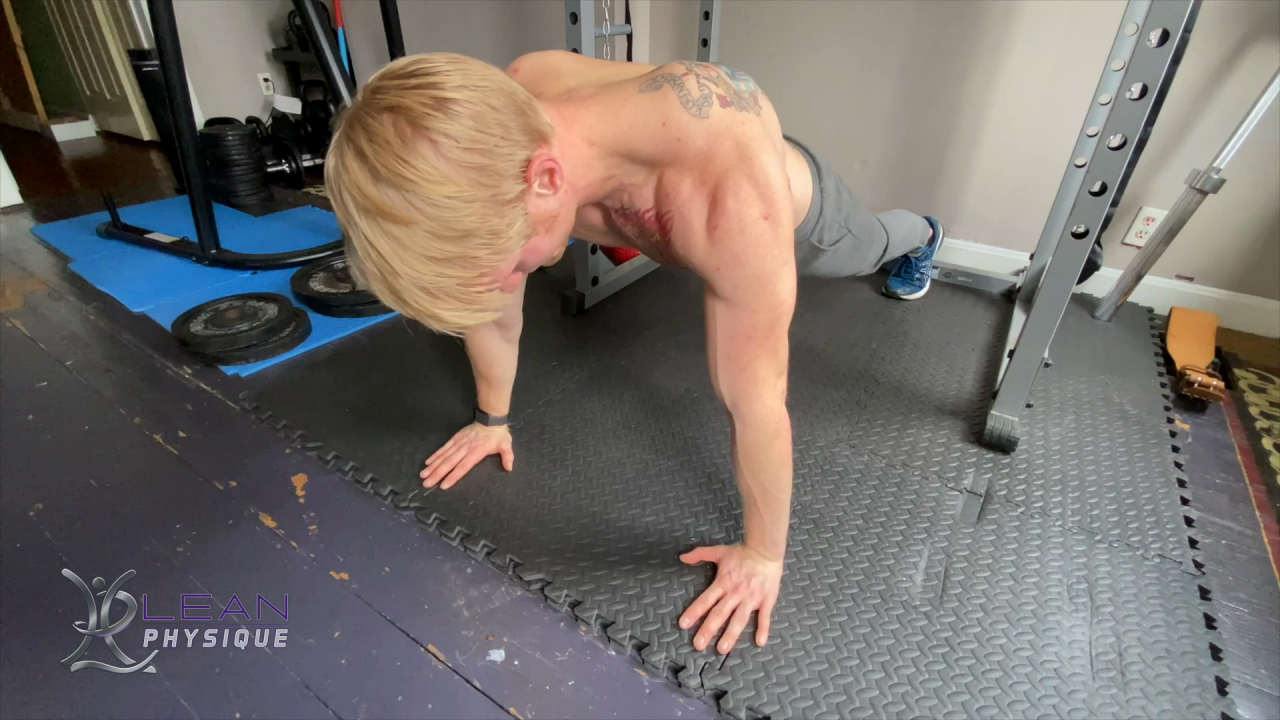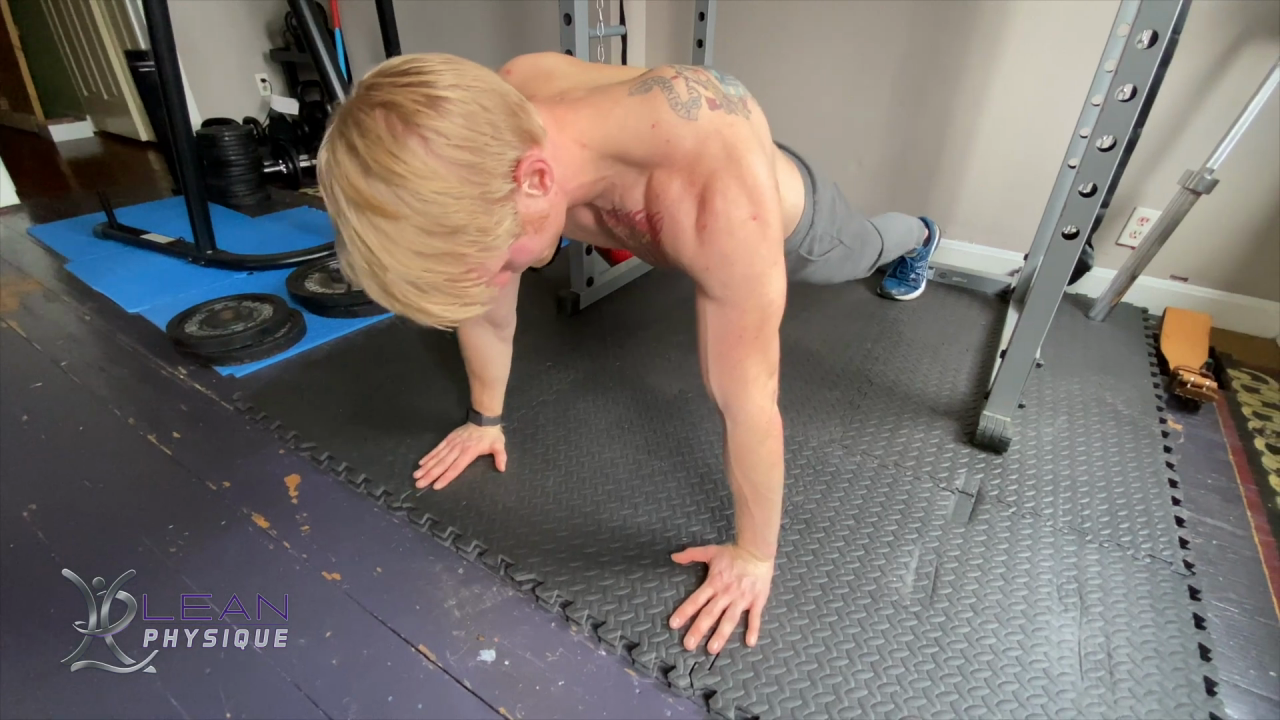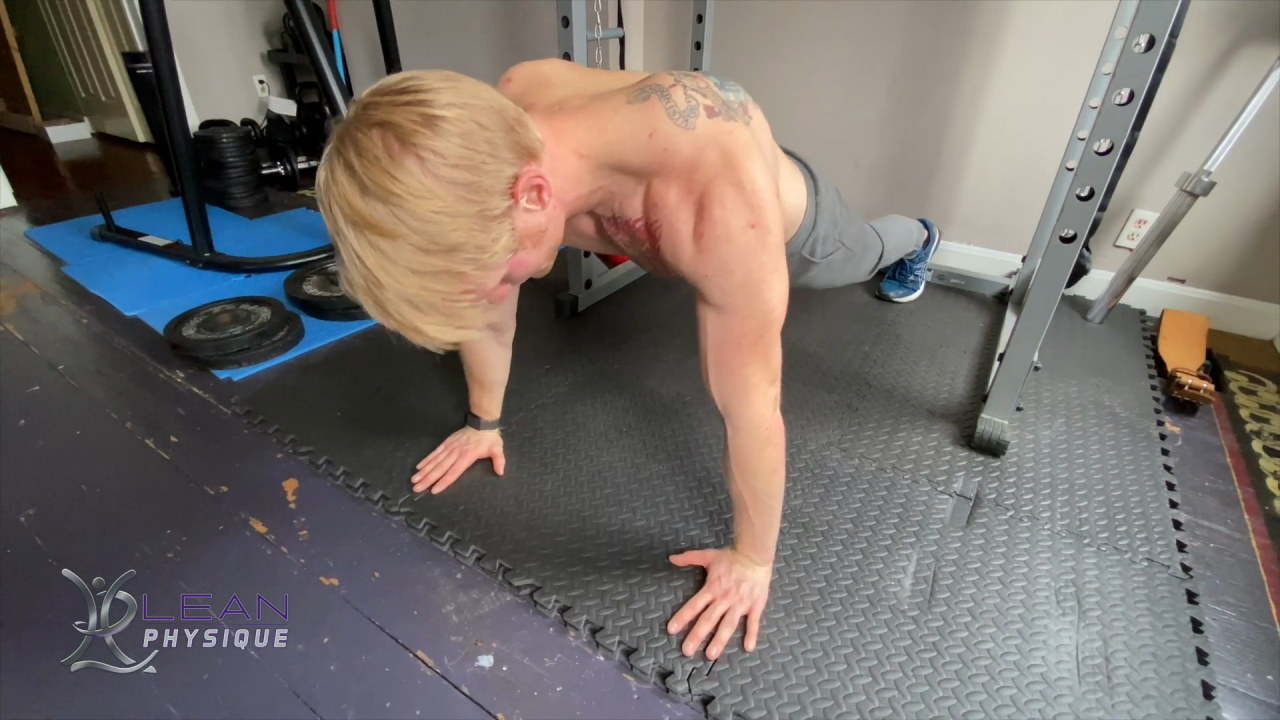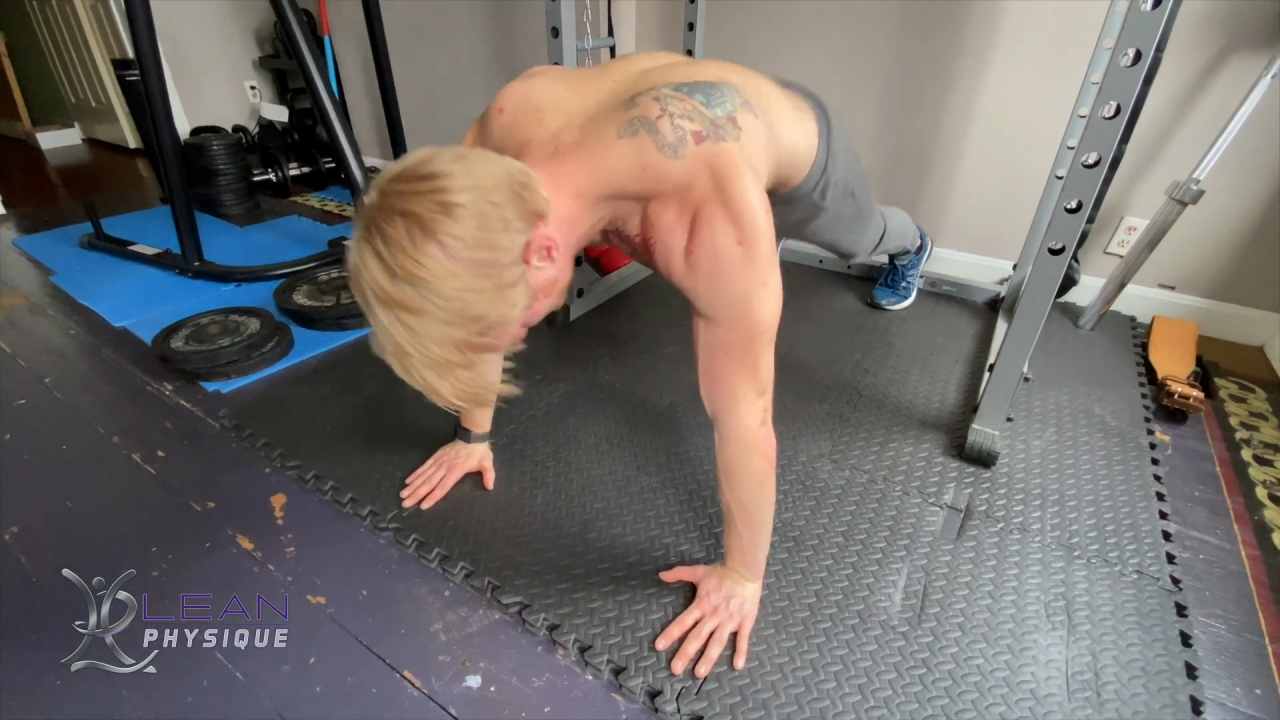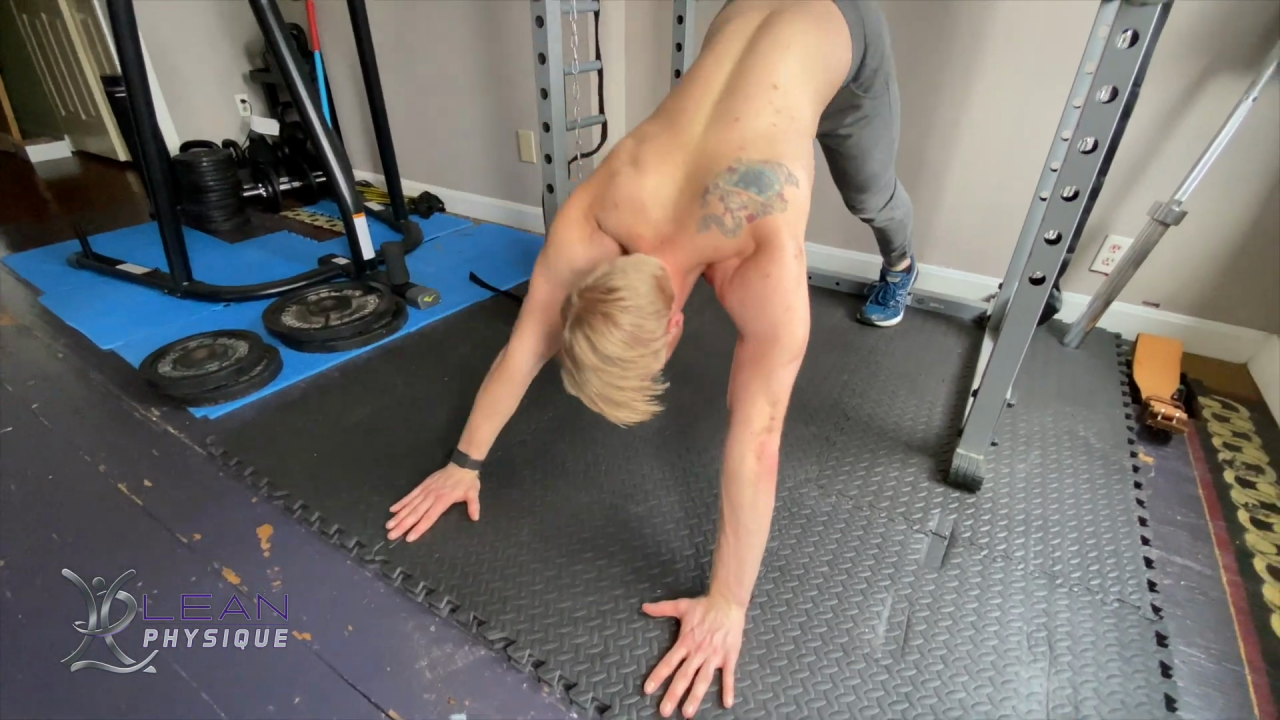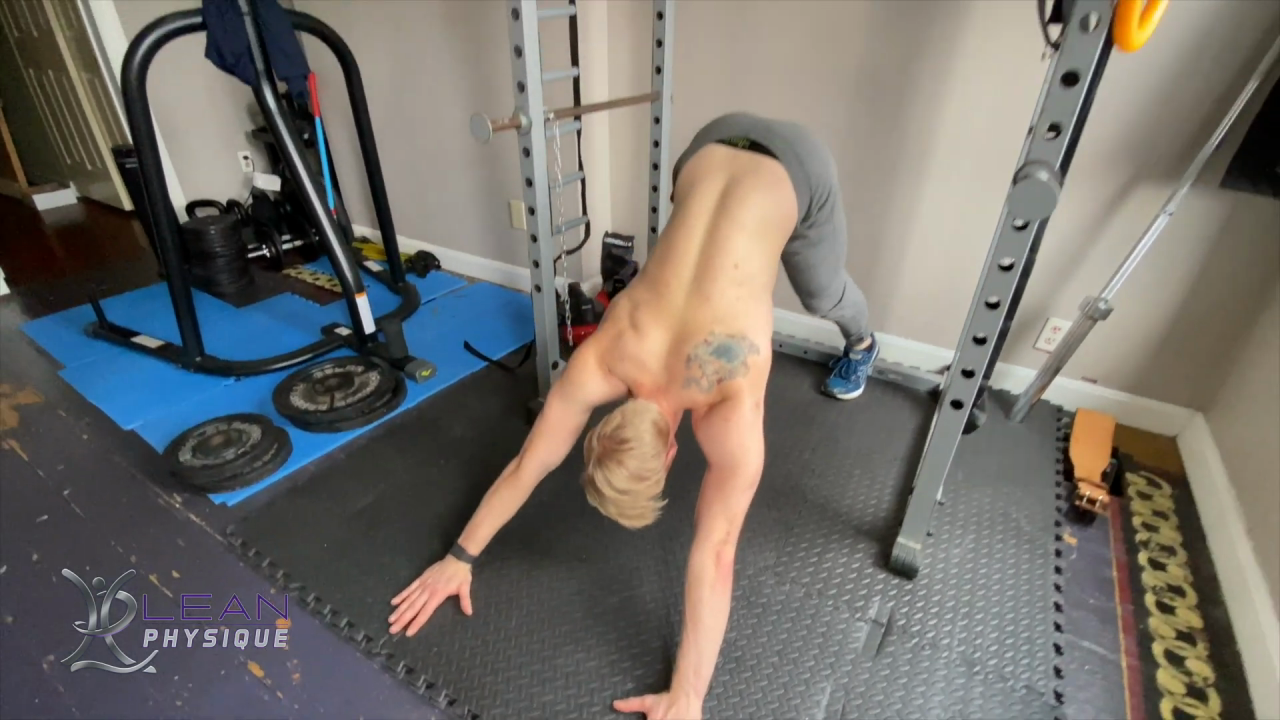
dt=0.5s
person 1, frame 1
left shoulder: (724, 192)
right shoulder: (500, 136)
left elbow: (756, 403)
right elbow: (493, 304)
left wrist: (763, 556)
right wrist: (492, 419)
left hip: (797, 211)
left knee: (870, 245)
left ankle: (921, 233)
person 1, frame 2
left shoulder: (711, 193)
right shoulder: (489, 139)
left elbow: (748, 403)
right elbow: (486, 308)
left wrist: (753, 556)
right wrist: (486, 419)
left hip: (787, 222)
right hip: (682, 217)
left knee: (862, 250)
left ankle: (916, 235)
person 1, frame 3
left shoulder: (712, 201)
right shoulder: (492, 146)
left elbow: (751, 407)
right elbow: (487, 313)
left wrist: (752, 560)
right wrist: (484, 422)
left hip: (789, 226)
right hip: (689, 223)
left knee: (864, 250)
left ankle: (915, 237)
person 1, frame 4
left shoulder: (715, 223)
right shoulder: (486, 160)
left elbow: (744, 417)
right elbow: (467, 306)
left wrist: (742, 577)
right wrist: (471, 435)
left hip: (797, 158)
left knee: (859, 238)
left ankle: (909, 242)
person 1, frame 5
left shoulder: (763, 266)
right shoulder: (591, 220)
left elbow: (756, 434)
right elbow: (524, 348)
right wrist: (465, 463)
left knee: (870, 196)
left ankle: (898, 264)
person 1, frame 6
left shoulder: (728, 405)
right shoulder: (602, 361)
left elbow: (715, 549)
right elbow: (529, 462)
right wrist: (459, 557)
left hip: (794, 167)
right hip: (719, 148)
left knee: (822, 294)
left ankle: (860, 343)
